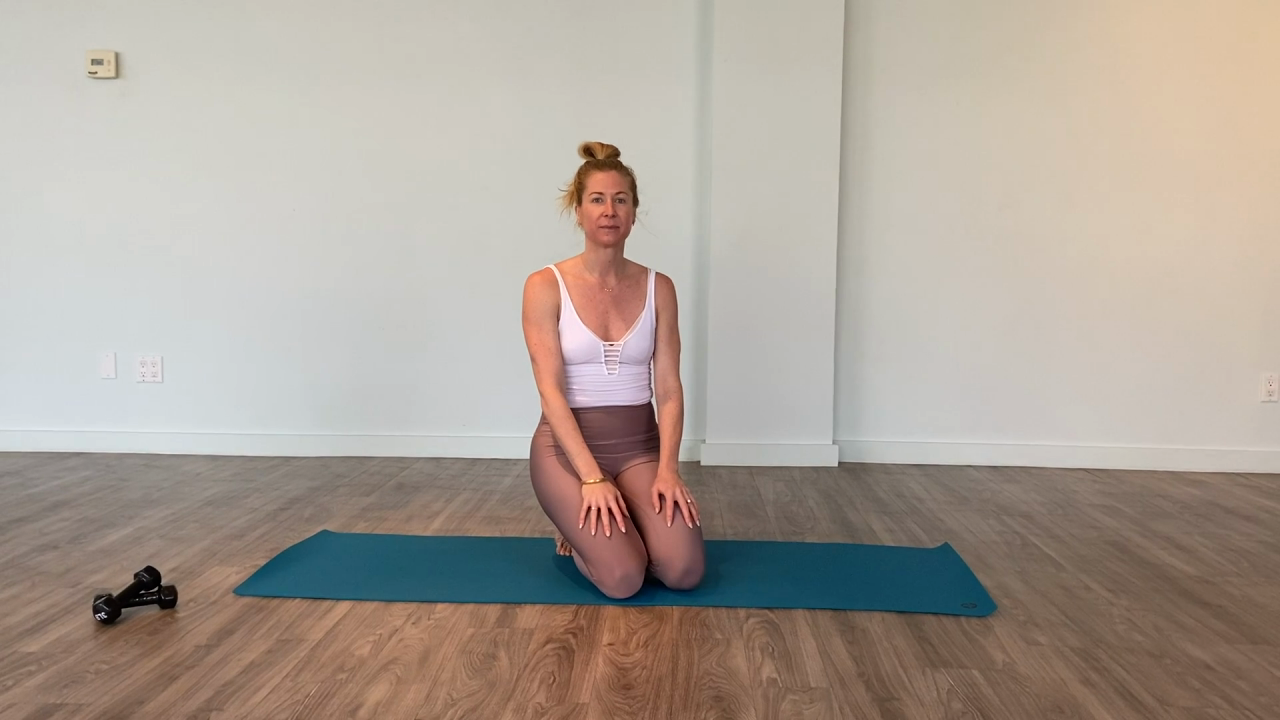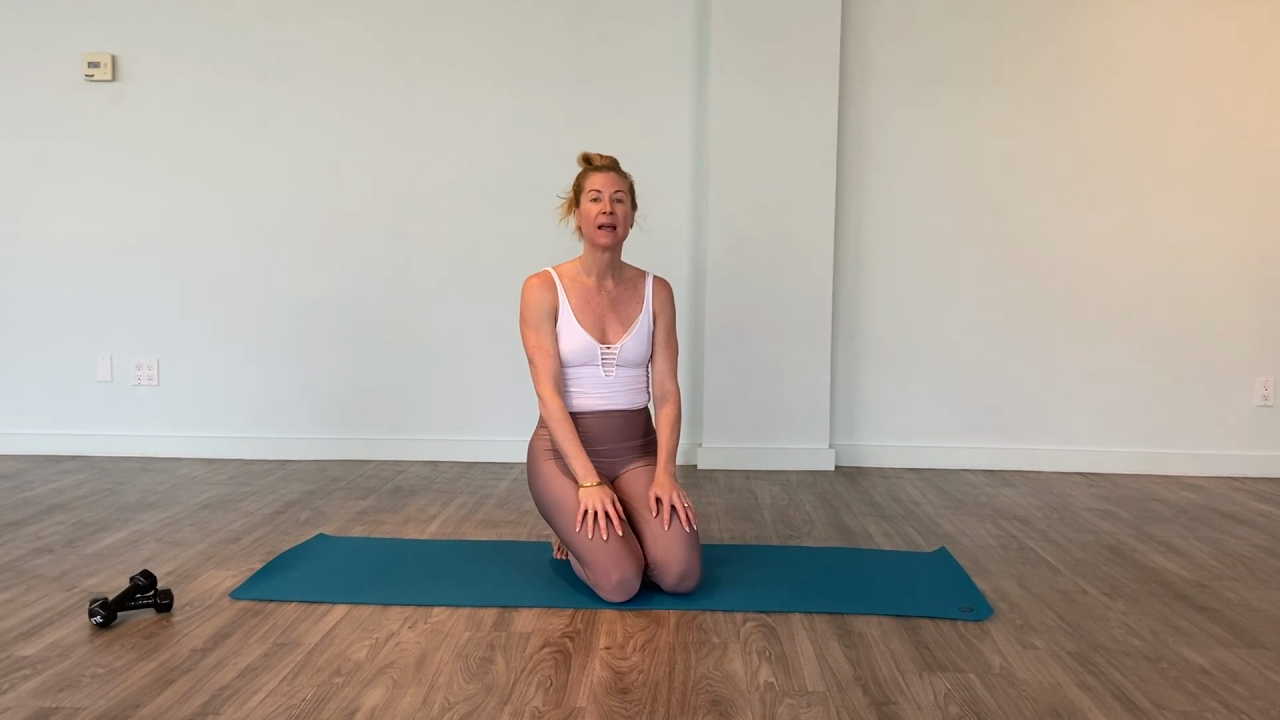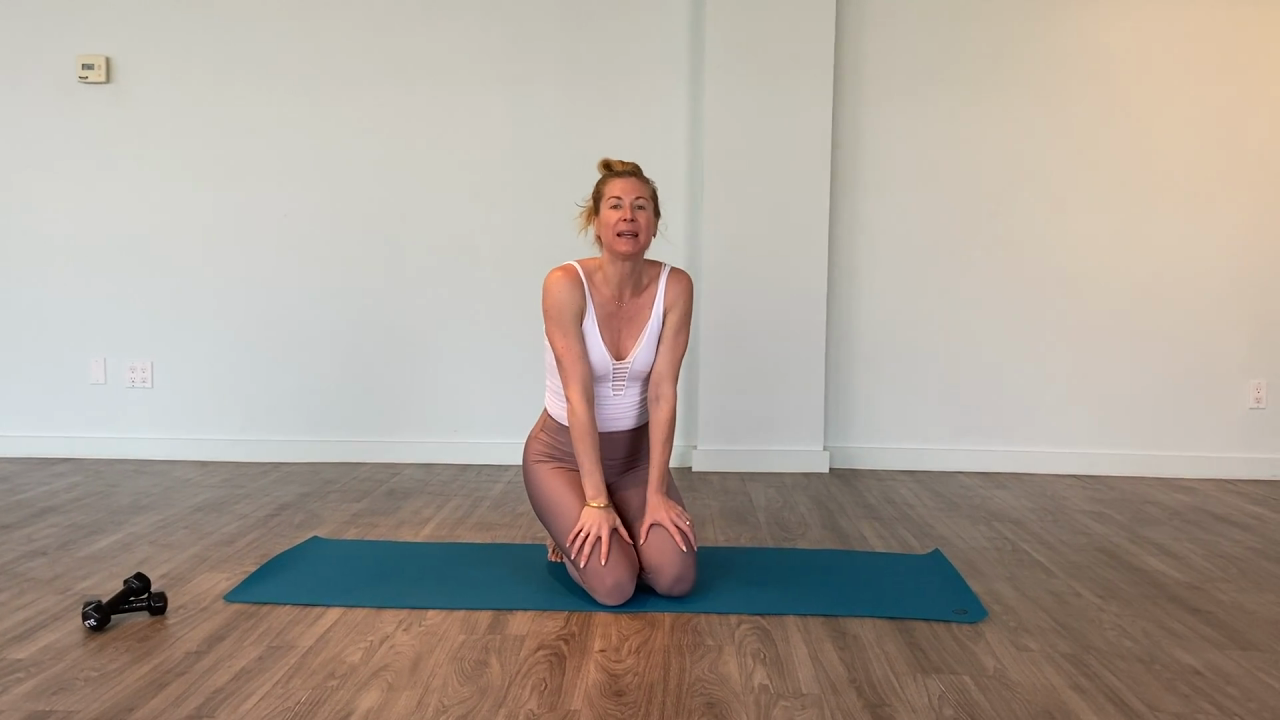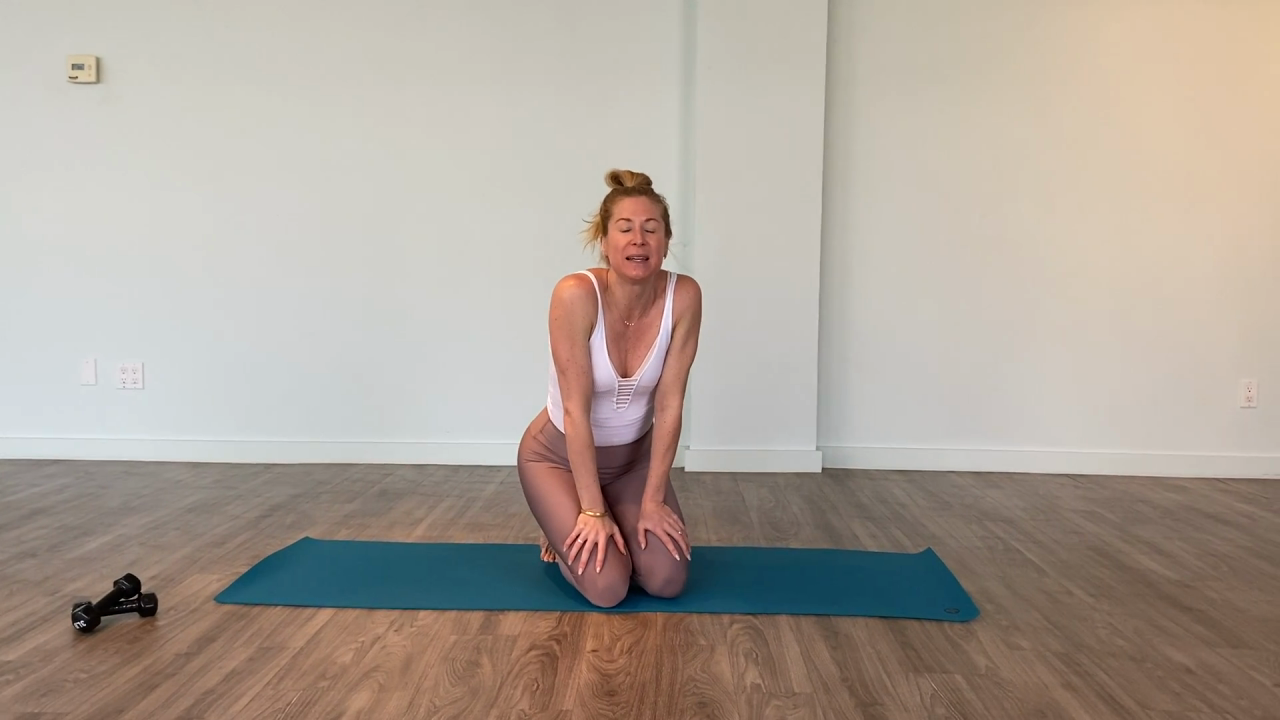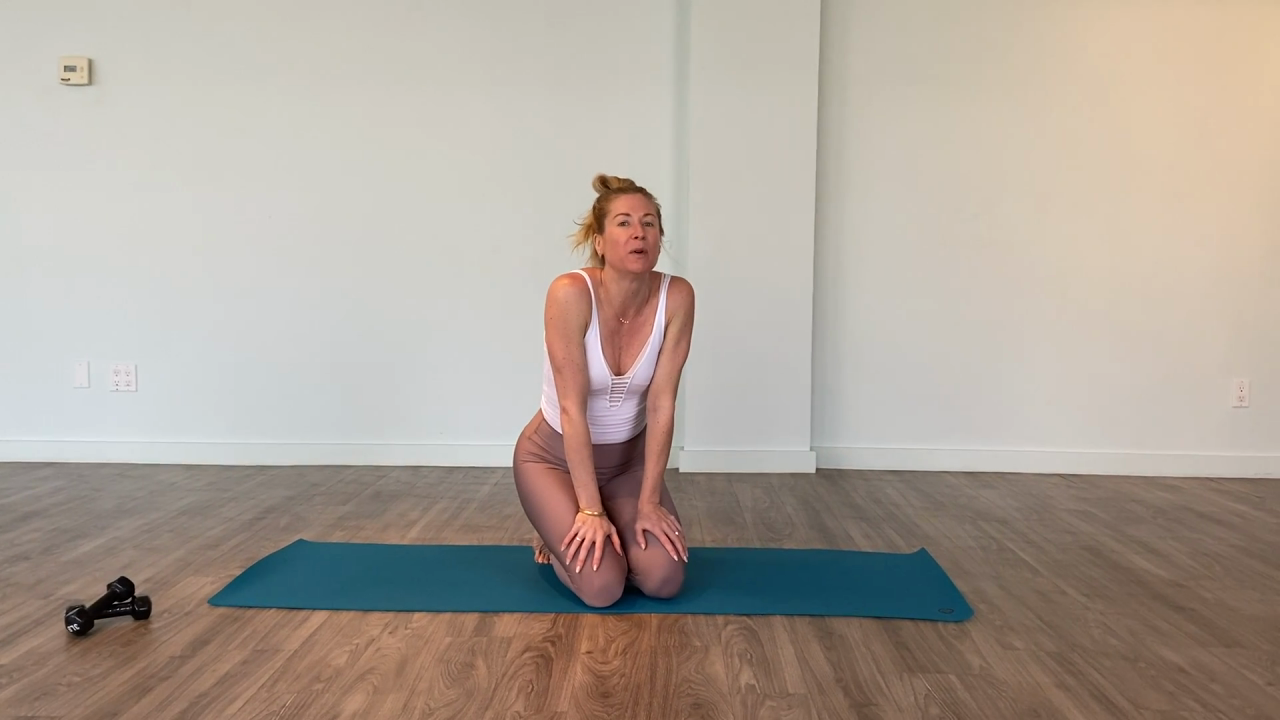
dt=0.7s
person 1, frame 1
left shoulder: (658, 288)
right shoulder: (545, 286)
left elbow: (669, 389)
right elbow: (551, 391)
left wrist: (667, 469)
right wrist: (592, 478)
left hip: (639, 444)
right hip: (567, 445)
left knee: (684, 571)
right knee: (623, 579)
left ankle: (623, 522)
right ankle: (579, 528)
person 1, frame 2
left shoulder: (656, 291)
right shoulder: (543, 288)
left elbow: (666, 391)
right elbow: (548, 392)
left wrist: (665, 472)
right wrist: (588, 480)
left hip: (636, 449)
right hip: (564, 451)
left knee: (681, 575)
right knee: (620, 581)
left ankle: (619, 523)
right ankle: (575, 532)
person 1, frame 3
left shoulder: (674, 286)
right shoulder: (565, 284)
left elbow: (663, 394)
right elbow: (578, 398)
left wrist: (657, 492)
right wrist: (596, 500)
left hip: (634, 454)
right hip: (562, 455)
left knee: (676, 578)
right knee: (615, 586)
left ankle: (620, 529)
right ankle: (572, 534)
person 1, frame 4
left shoulder: (683, 297)
right shoulder: (576, 294)
left elbow: (669, 406)
right elbow: (575, 410)
left wrist: (653, 500)
right wrist: (593, 510)
left hip: (633, 456)
right hip: (558, 455)
left knee: (667, 581)
right knee: (607, 587)
left ankle: (588, 528)
right ankle: (566, 535)
person 1, frame 5
left shoulder: (676, 297)
right shoulder: (570, 293)
left elbow: (662, 405)
right elbow: (573, 408)
left wrist: (650, 501)
right wrist: (591, 509)
left hip: (628, 457)
right hip: (554, 455)
left knee: (664, 580)
right knee: (602, 587)
left ankle: (604, 532)
right ankle: (560, 537)
